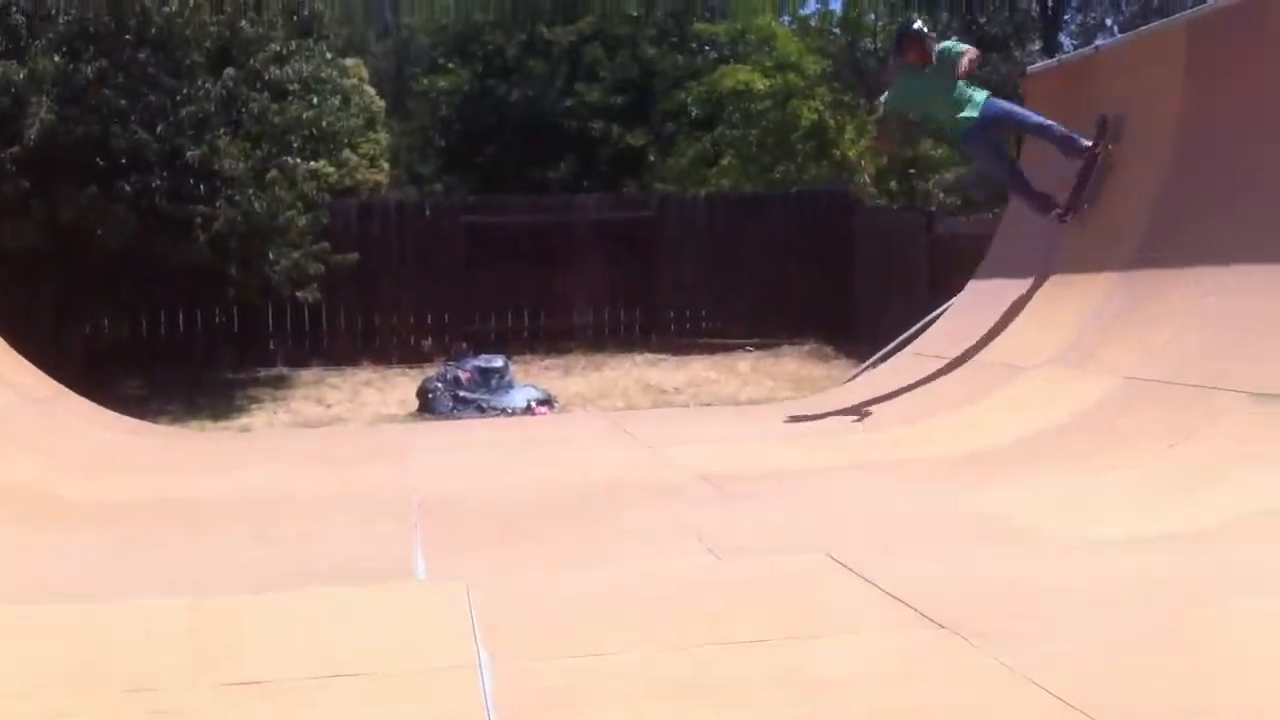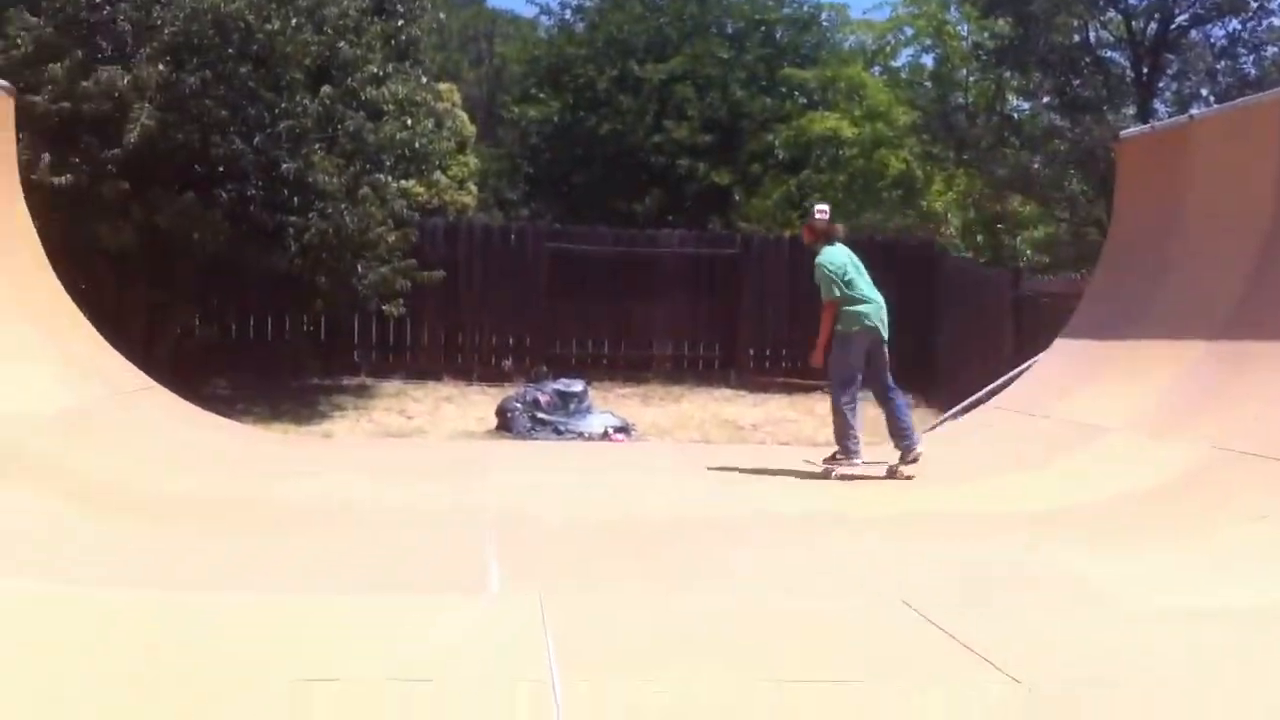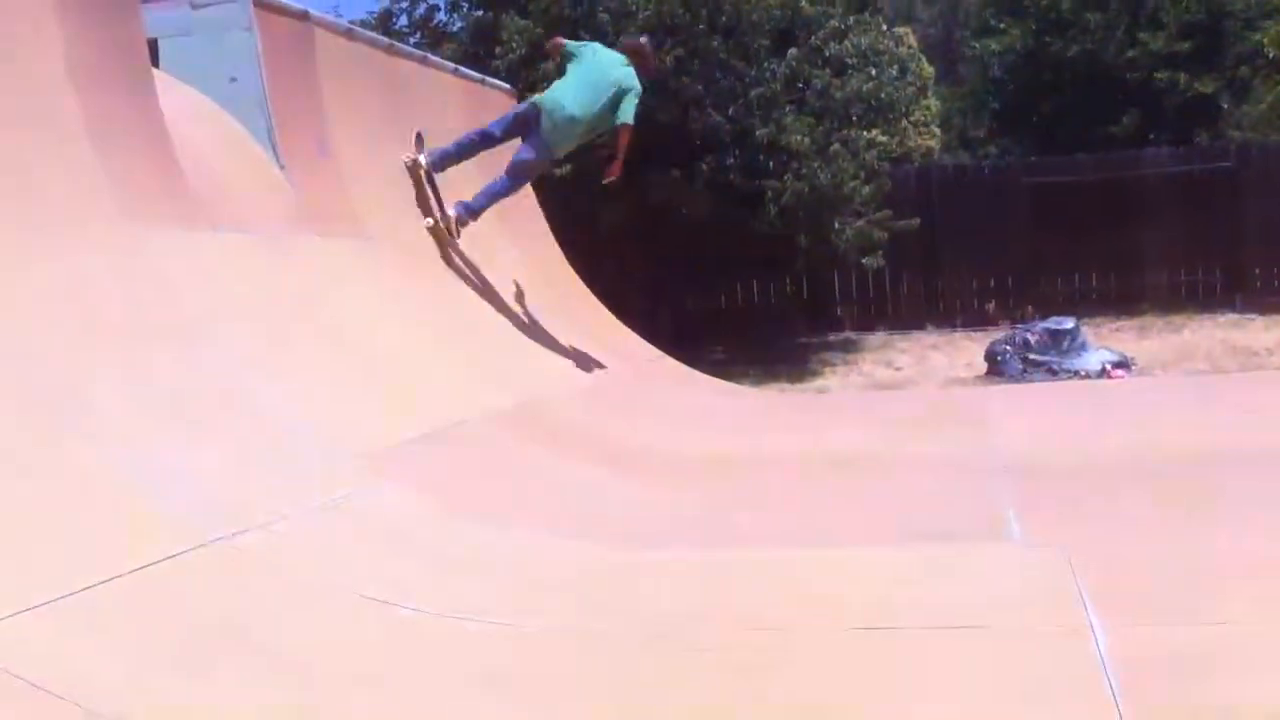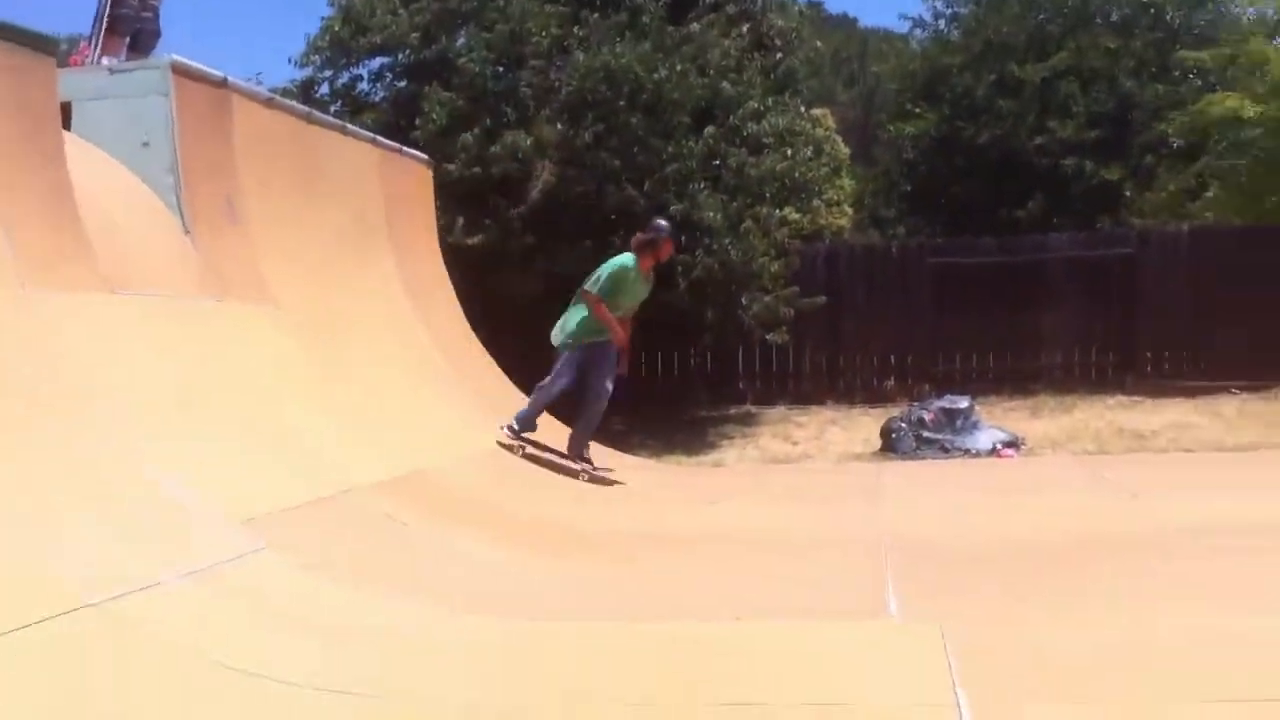
dt=1s
person 1, frame 1
left shoulder: (944, 51)
right shoulder: (902, 85)
left elbow: (972, 52)
right elbow: (887, 114)
left wrist: (965, 60)
right wrist: (884, 137)
left hip: (982, 106)
right hip: (965, 131)
left knee: (1033, 123)
right knee: (1005, 172)
left ankle: (1079, 147)
right ankle: (1048, 205)
person 1, frame 2
left shoulder: (824, 261)
right shoulder: (840, 250)
left elbow: (830, 306)
left wrist: (819, 347)
left hip: (854, 325)
right hip: (876, 320)
left knee: (843, 389)
right knee: (885, 387)
left ankle: (849, 449)
right ankle: (909, 444)
person 1, frame 3
left shoulder: (598, 51)
right shoulder: (633, 86)
left elbow: (558, 44)
right elbow: (625, 126)
left wrist: (550, 46)
right wrist: (617, 163)
left hip: (546, 105)
right hip: (564, 128)
left knee: (491, 133)
right knee: (516, 175)
left ankle: (433, 160)
right ankle: (464, 211)
person 1, frame 4
left shoulder: (647, 279)
right shoulder: (621, 265)
right elbow: (588, 294)
left wrist: (623, 353)
right wrist: (614, 327)
left hip: (607, 336)
right hip: (579, 329)
left knee: (601, 392)
right knee: (557, 384)
left ankle: (578, 447)
right ankle: (520, 425)
